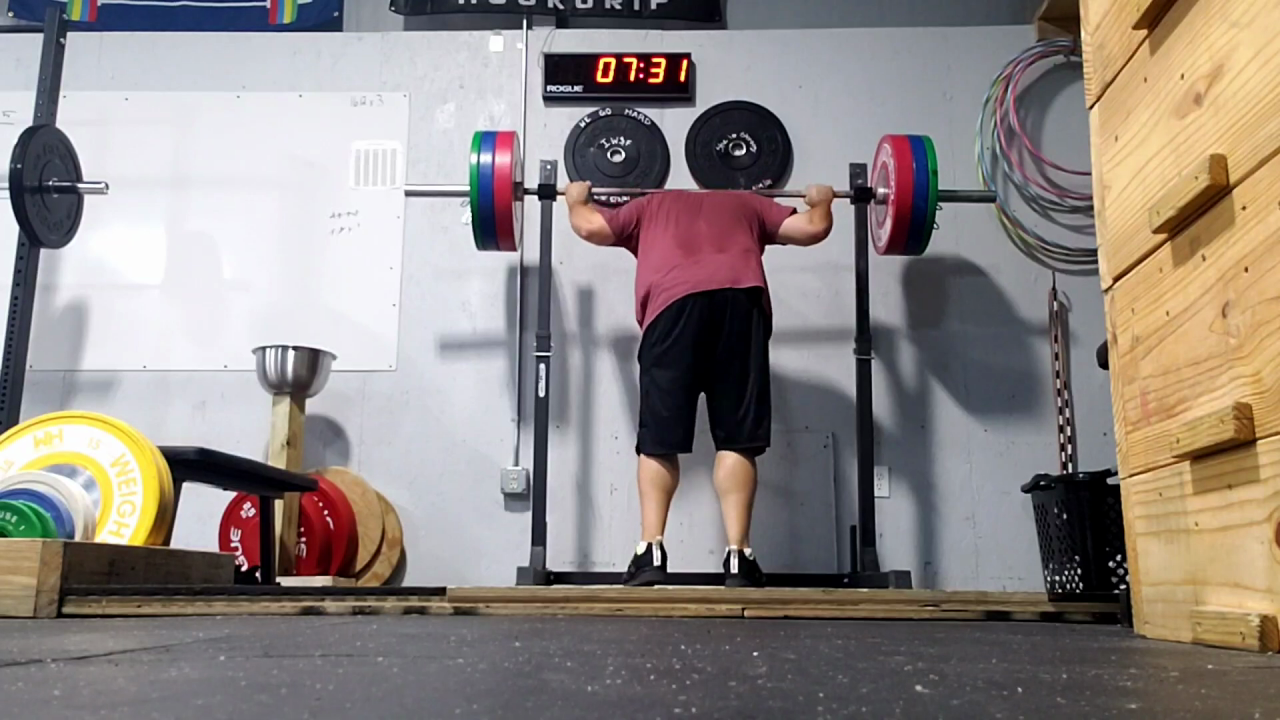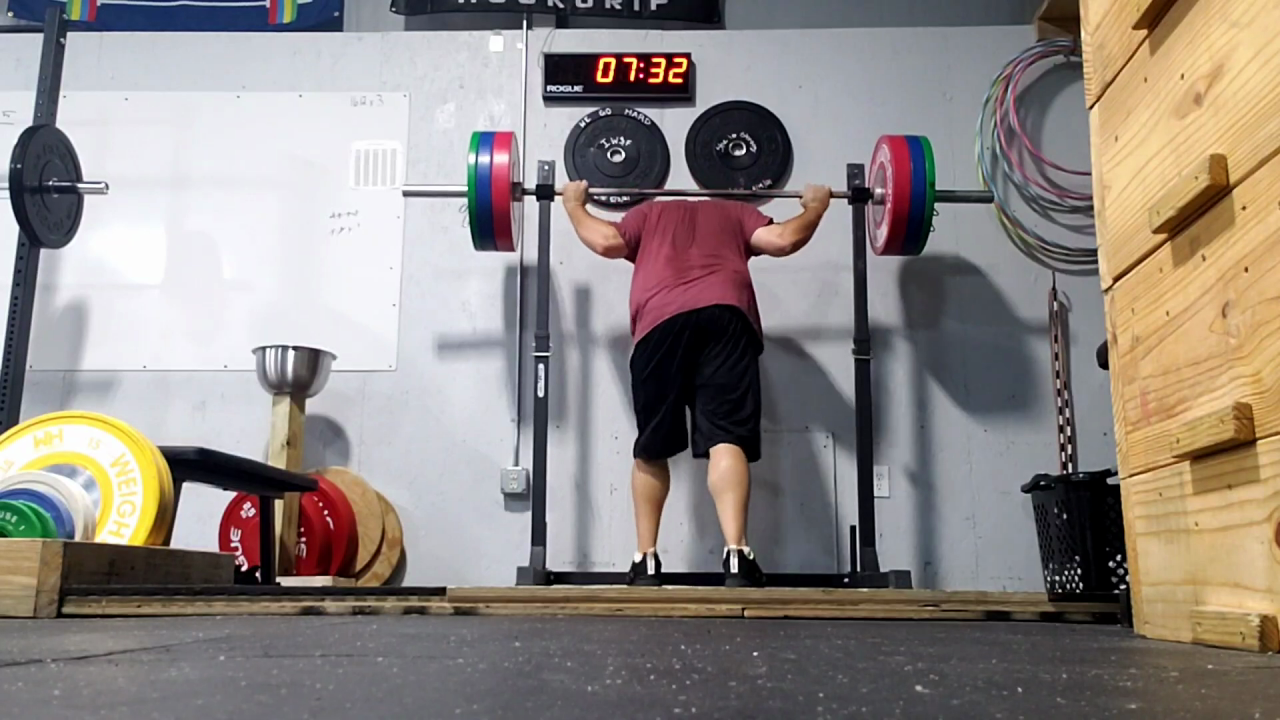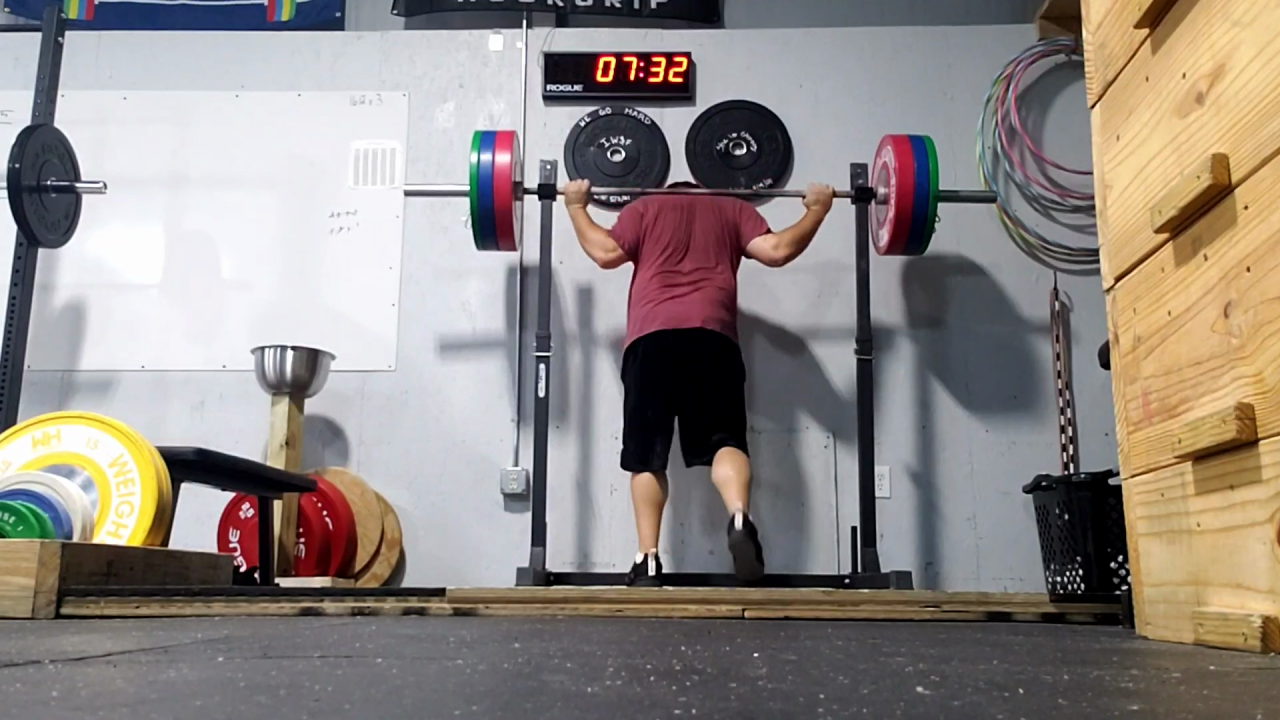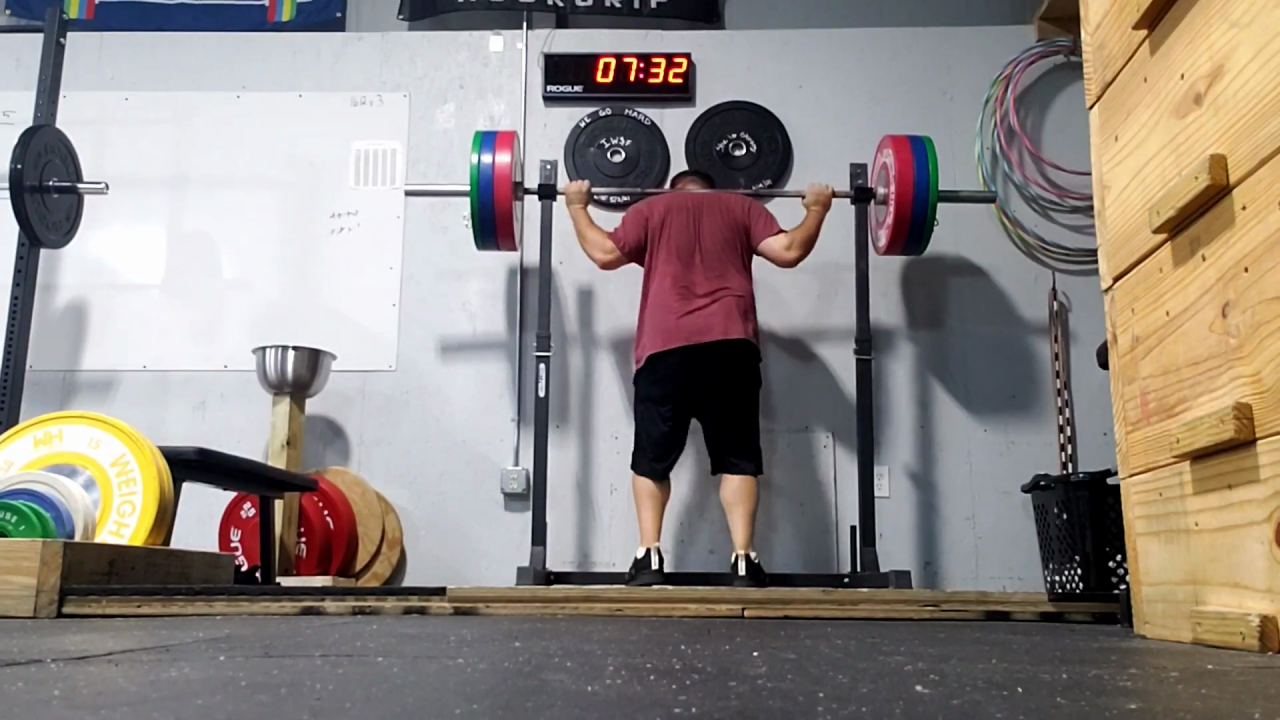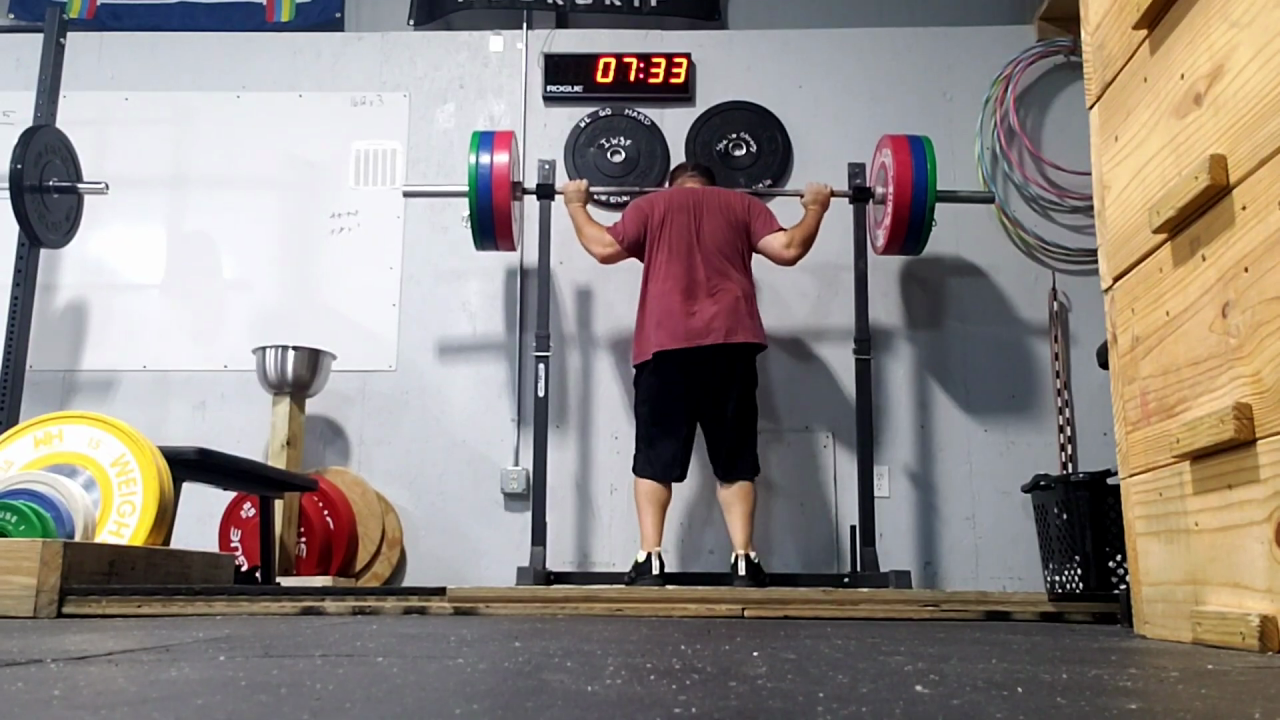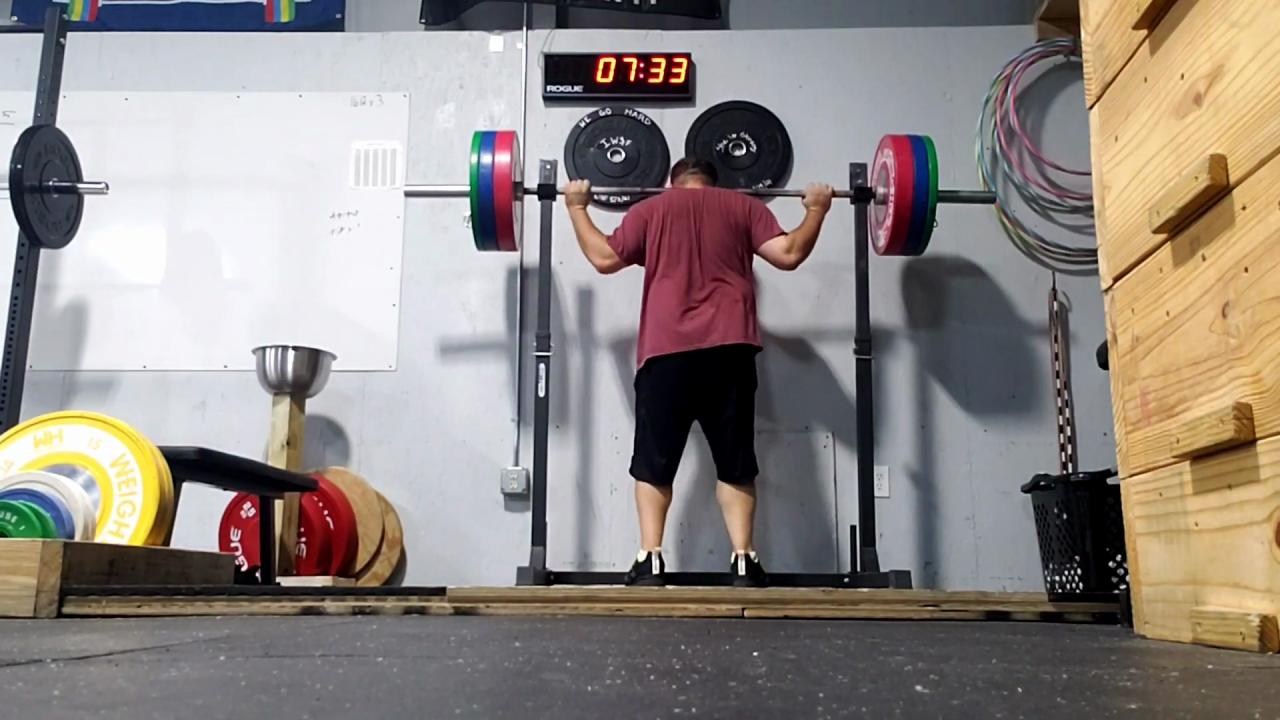
dt=0.3s
person 1, frame 1
left shoulder: (652, 206)
right shoulder: (747, 203)
left elbow: (590, 227)
right elbow: (813, 229)
left wrist: (576, 200)
right wrist: (821, 203)
left hip: (673, 304)
right hip: (740, 299)
left knee: (658, 439)
right knee: (736, 439)
left ankle: (651, 552)
right ankle: (737, 559)
person 1, frame 2
left shoulder: (649, 213)
right shoulder: (736, 212)
left elbow: (605, 241)
right elbow: (783, 240)
left wrist: (573, 204)
right wrist: (815, 207)
left hip: (661, 321)
right hip: (726, 317)
left knee: (652, 447)
right knee: (727, 439)
left ankle: (647, 561)
right ankle: (736, 557)
person 1, frame 3
left shoulder: (644, 207)
right shoulder: (733, 209)
left elbow: (606, 253)
right elbow: (776, 251)
left wrist: (576, 207)
right wrist: (816, 210)
left hip: (651, 336)
right hip: (712, 334)
left knee: (646, 454)
right knee: (724, 442)
left ankle: (648, 563)
right ankle: (740, 521)
person 1, frame 4
left shoulder: (650, 208)
right shoulder: (742, 207)
left elbow: (605, 254)
right elbow: (789, 251)
left wrist: (577, 206)
right wrist: (817, 209)
left hip: (665, 346)
right hip: (729, 345)
left knee: (652, 460)
right knee: (738, 459)
left ankle: (649, 556)
right ankle: (744, 561)
person 1, frame 5
left shoulder: (649, 205)
right shoulder: (743, 205)
left elbow: (604, 249)
right elbow: (789, 250)
left wrist: (576, 205)
right wrist: (815, 208)
left hip: (665, 347)
right hip: (729, 345)
left knee: (655, 459)
right knee: (735, 462)
left ankle: (650, 561)
right ankle: (743, 562)
person 1, frame 6
left shoulder: (650, 210)
right shoulder: (744, 206)
left elbow: (605, 258)
right elbow: (789, 254)
left wrist: (577, 208)
right wrist: (816, 209)
left hip: (666, 350)
right hip: (729, 349)
left knee: (653, 462)
right knee: (735, 463)
left ankle: (650, 560)
right ankle: (743, 561)
